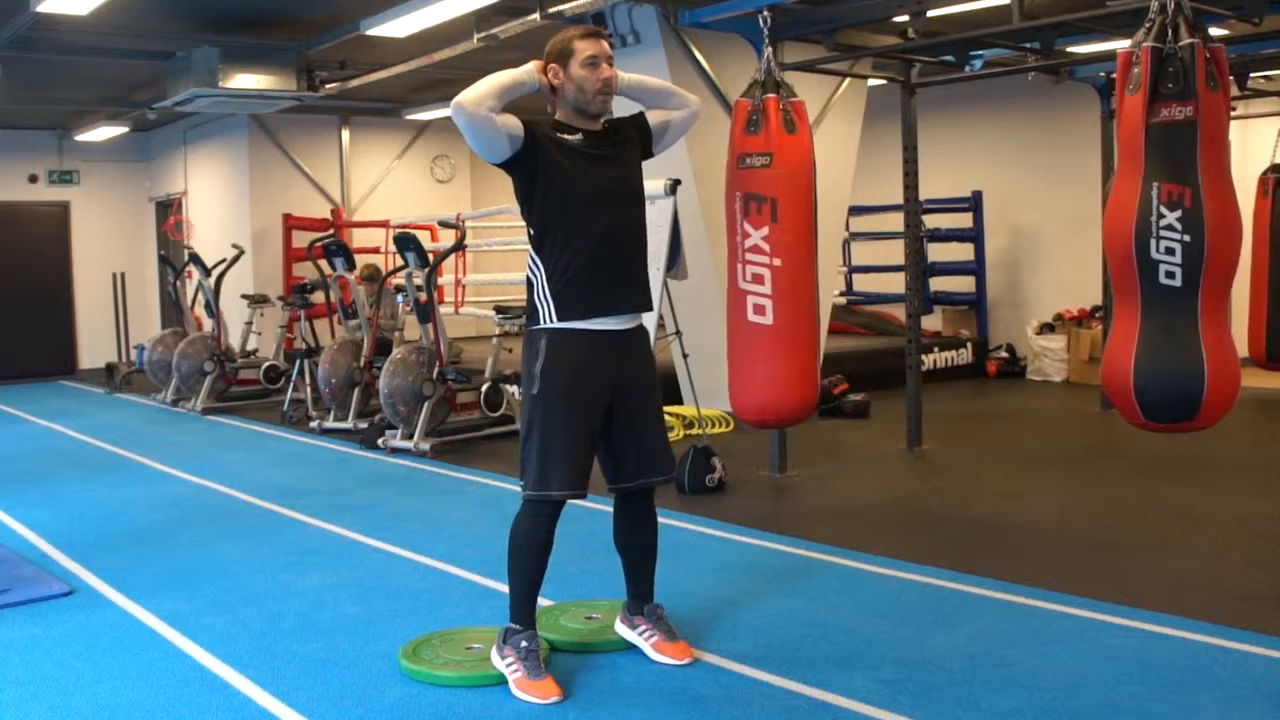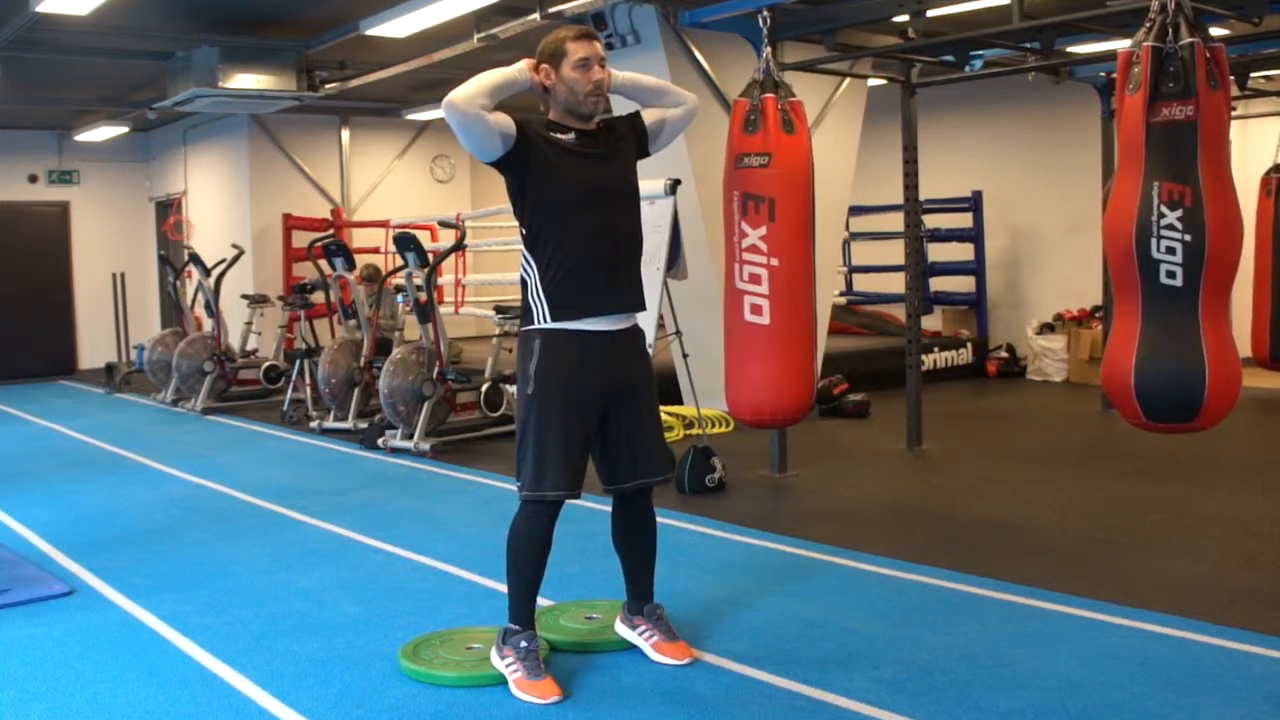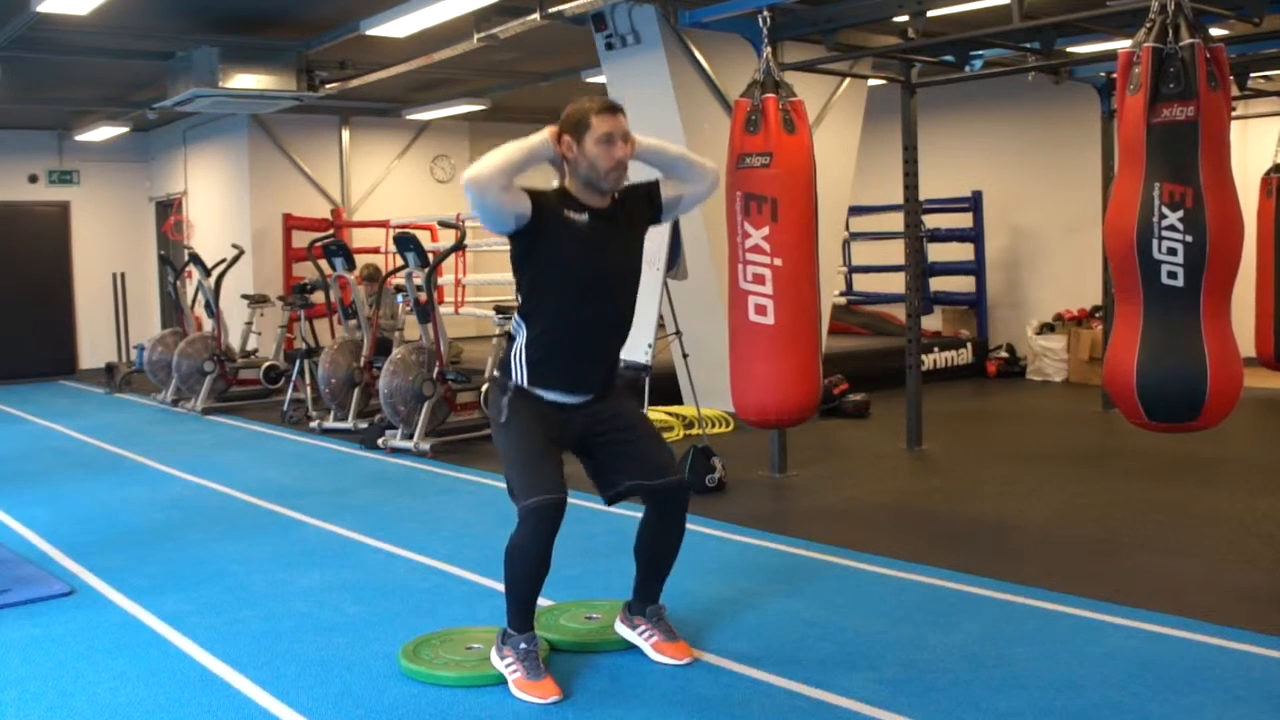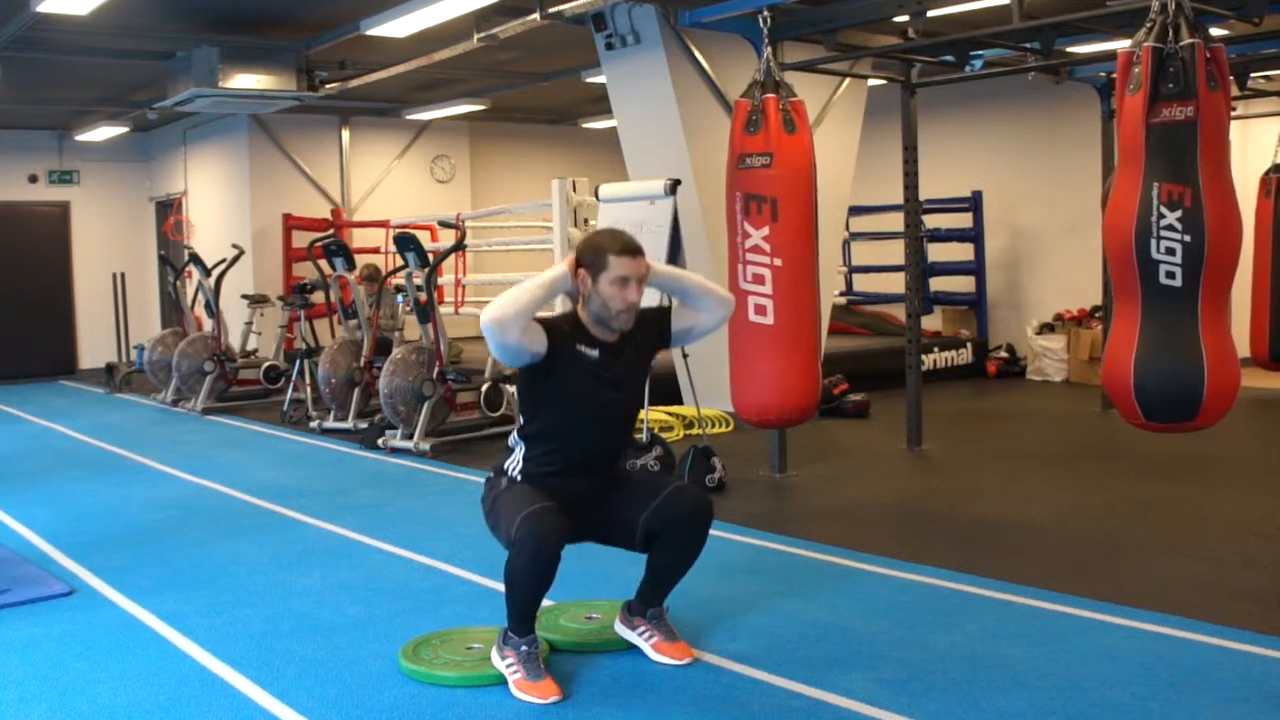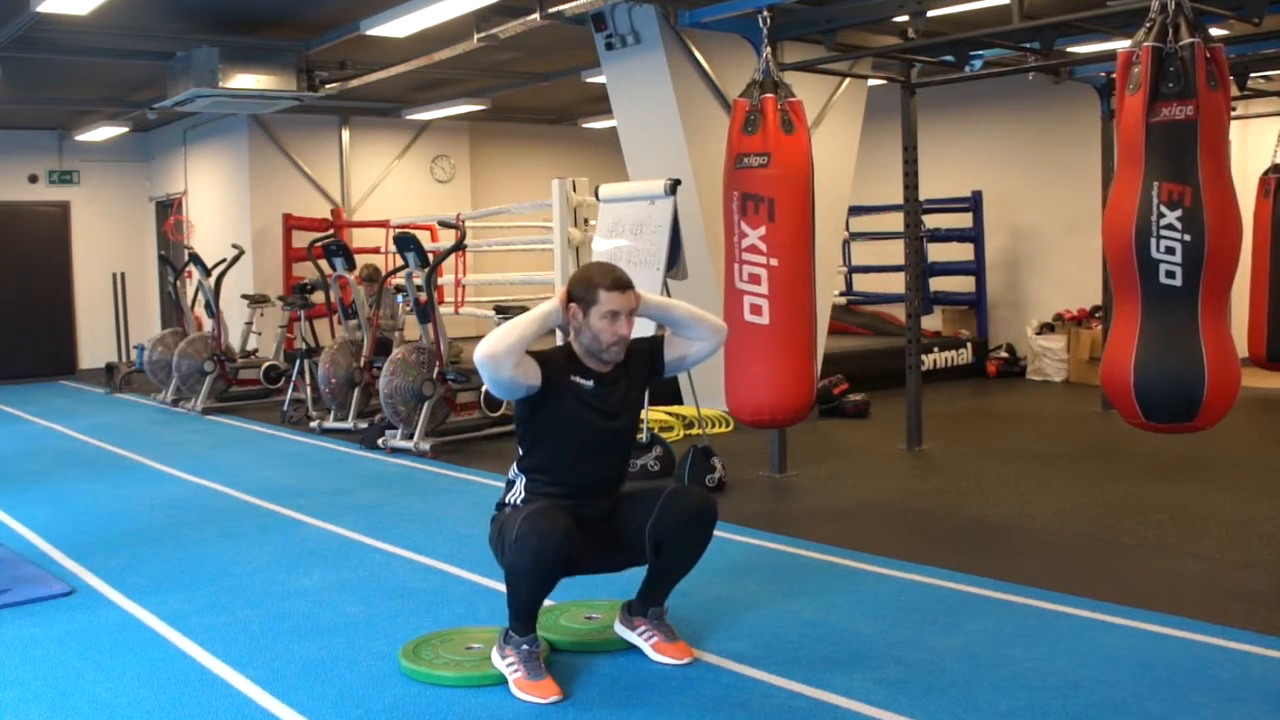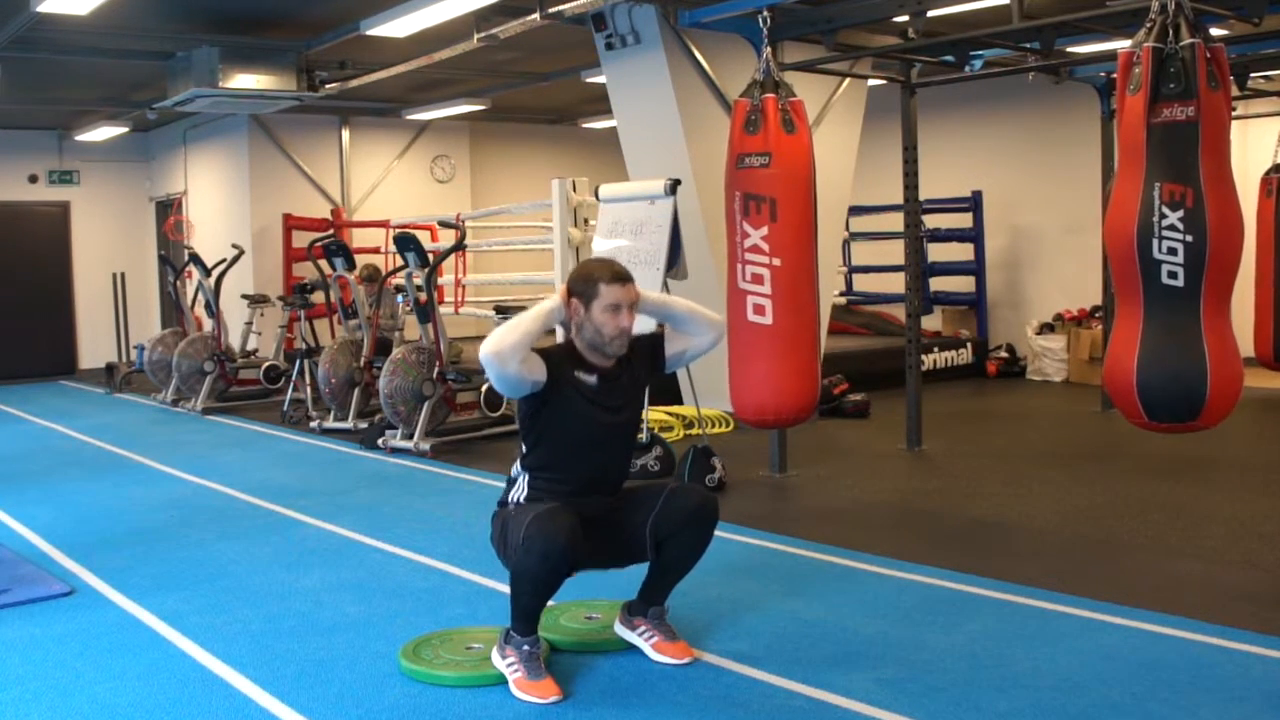
dt=0.7s
person 1, frame 1
left shoulder: (627, 136)
right shoulder: (534, 142)
left elbow: (688, 105)
right elbow: (468, 109)
left wrist: (622, 82)
right wrist: (528, 75)
left hip: (628, 338)
right hip: (564, 342)
left knee: (639, 482)
right knee: (546, 493)
left ankle: (640, 611)
right ankle: (516, 638)
person 1, frame 2
left shoulder: (622, 136)
right shoulder: (526, 142)
left elbow: (687, 102)
right elbow: (459, 107)
left wrist: (618, 80)
right wrist: (520, 73)
left hip: (624, 338)
right hip: (559, 343)
left knee: (636, 484)
right knee: (544, 494)
left ankle: (639, 612)
right ankle: (516, 639)
person 1, frame 3
left shoulder: (635, 206)
right shoulder: (539, 212)
left elbow: (705, 177)
right elbow: (477, 184)
left wrist: (640, 145)
right wrist: (541, 143)
left hip: (601, 395)
right hip: (530, 396)
left knee: (670, 490)
right knee: (543, 507)
left ankle: (641, 613)
right ankle: (515, 641)
person 1, frame 4
left shoulder: (644, 330)
right shoulder: (551, 340)
left elbow: (719, 305)
right elbow: (496, 323)
left wrist: (655, 271)
right wrist: (558, 275)
left hip: (603, 487)
right hip: (526, 487)
left knee: (690, 508)
right knee: (541, 532)
left ankle: (642, 614)
right ankle: (516, 642)
person 1, frame 5
left shoulder: (638, 360)
right shoulder: (546, 371)
left elbow: (712, 333)
right elbow: (489, 357)
left wrist: (646, 302)
right wrist: (550, 310)
left hip: (607, 519)
right hip: (533, 522)
left knee: (694, 510)
right knee: (545, 532)
left ankle: (642, 615)
right ankle: (517, 643)
person 1, frame 6
left shoulder: (639, 357)
right shoulder: (548, 369)
left elbow: (711, 329)
right elbow: (495, 355)
left wrist: (644, 300)
right wrist: (551, 308)
left hip: (607, 515)
right hip: (533, 517)
left knee: (696, 507)
right knee: (553, 534)
left ankle: (643, 615)
right ankle: (518, 643)
